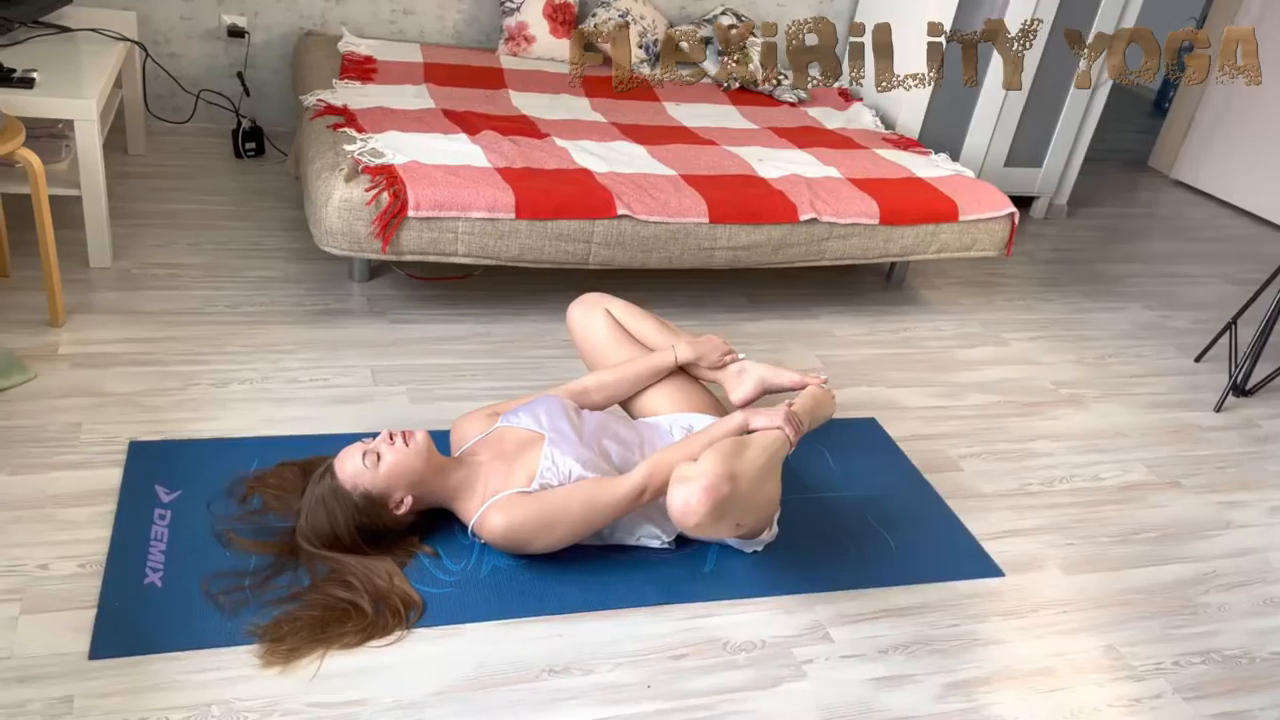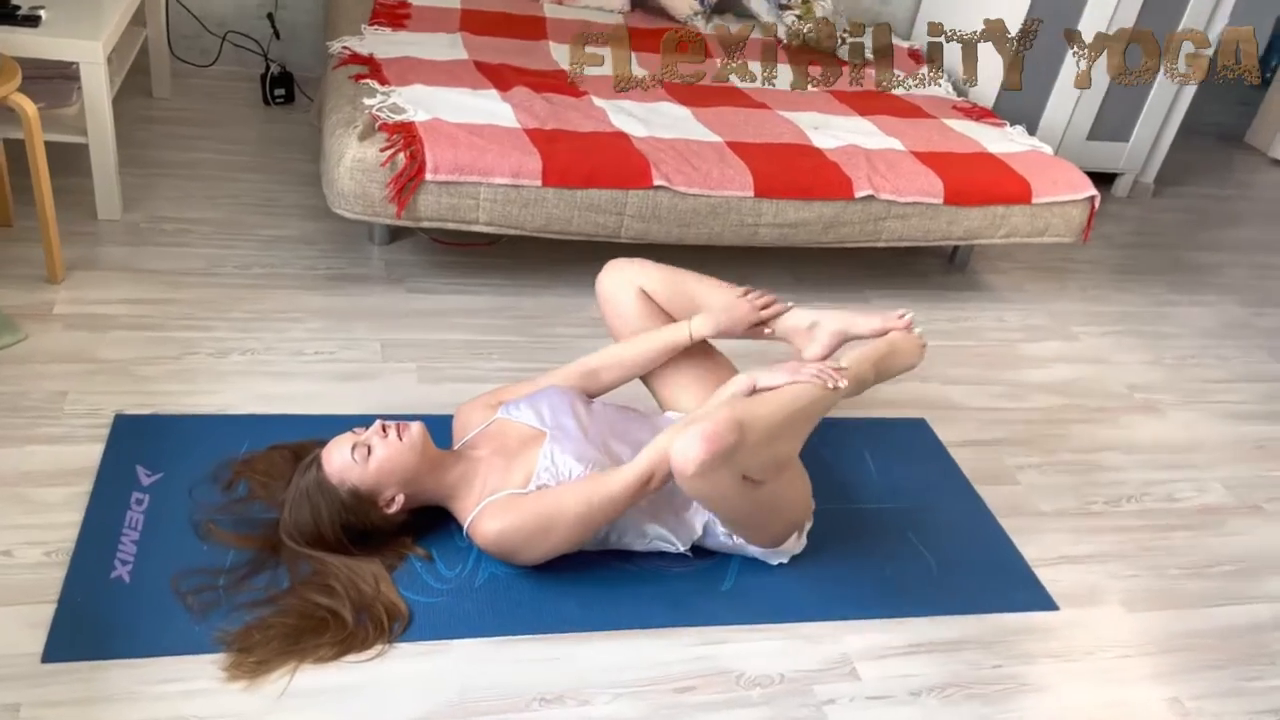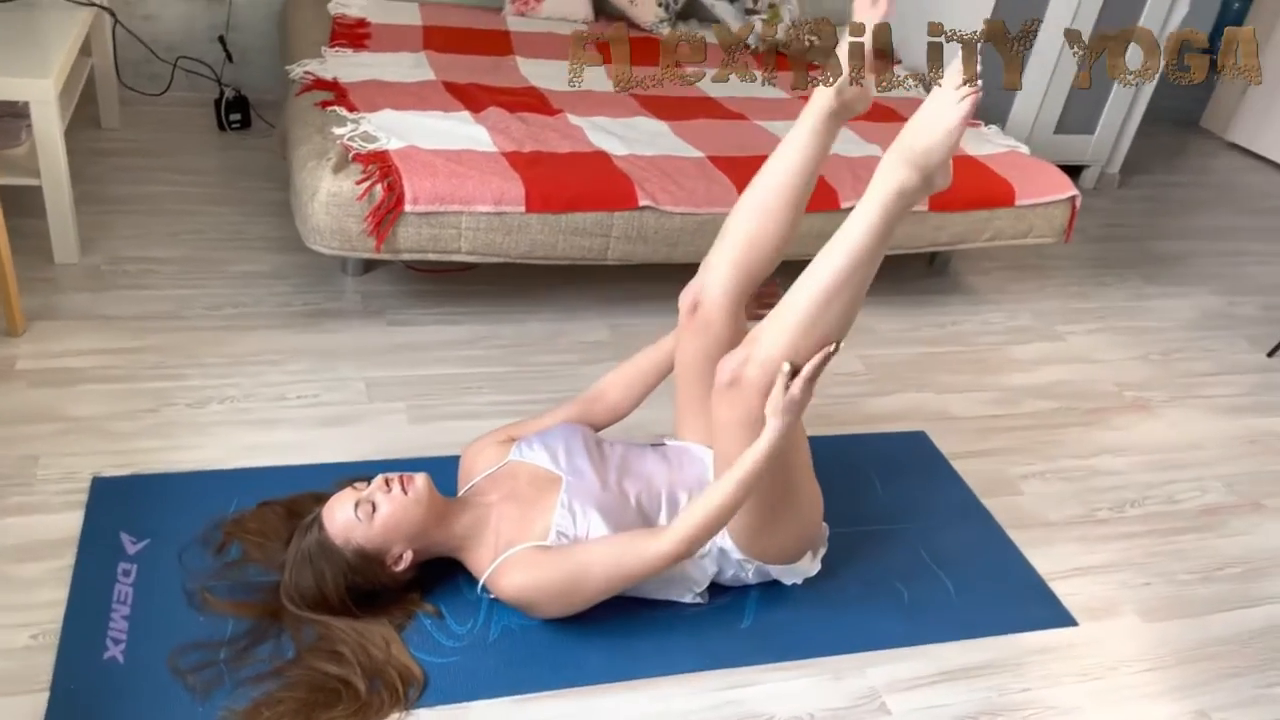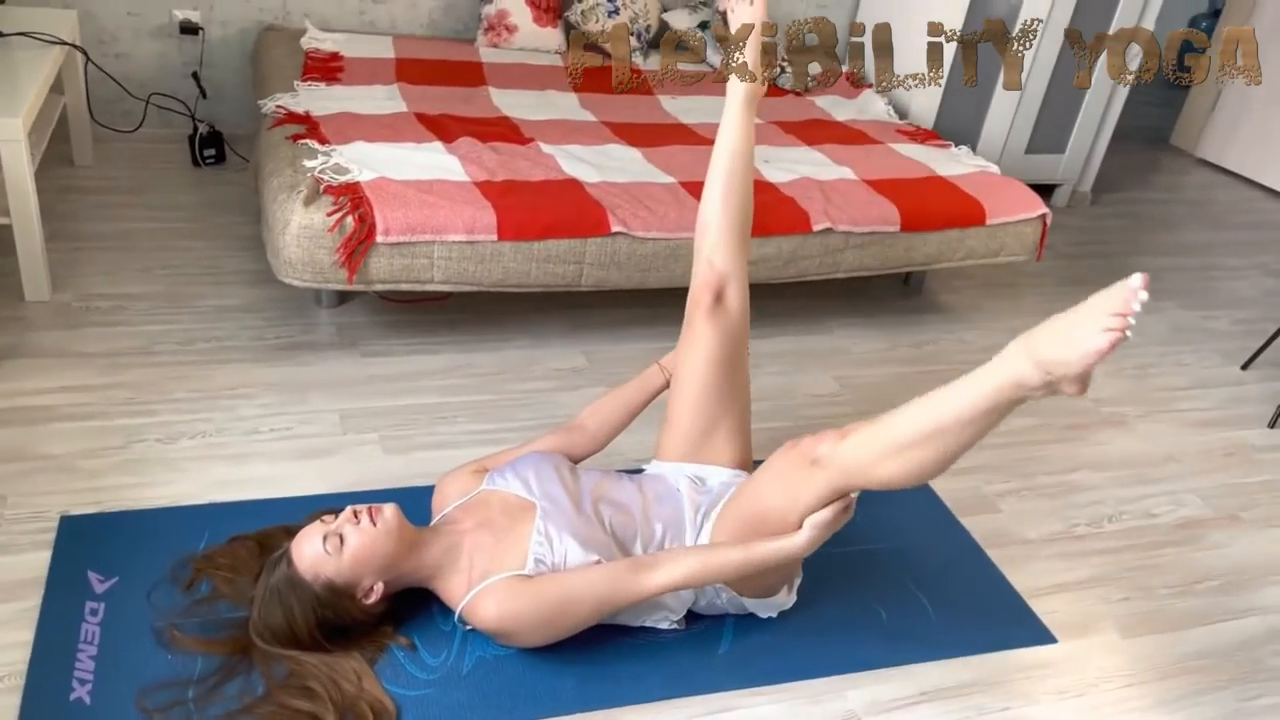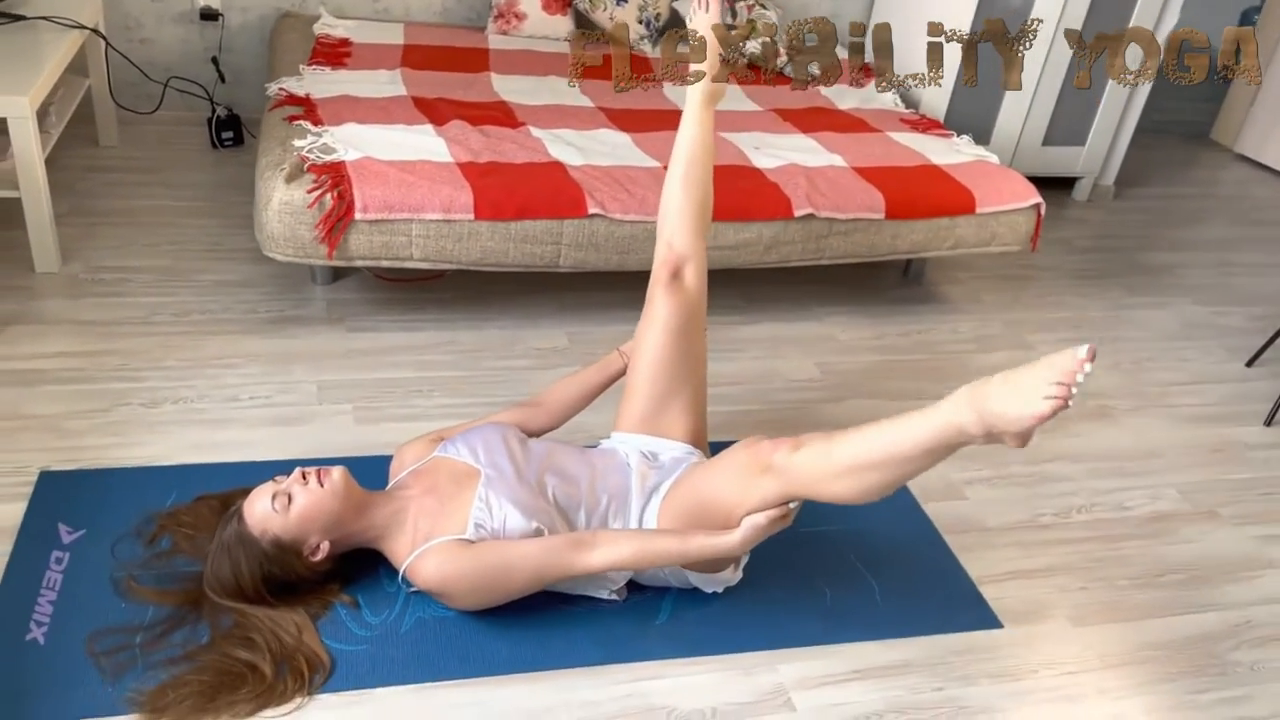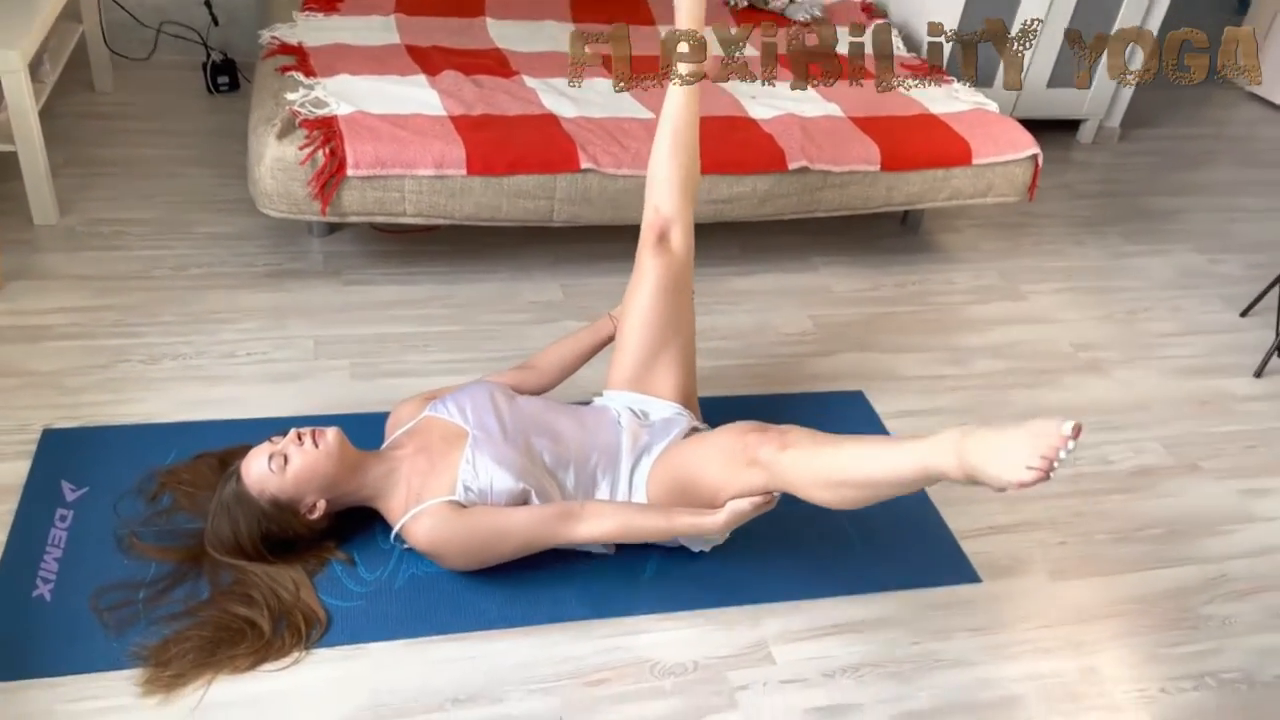
dt=0.7s
person 1, frame 1
left shoulder: (471, 429)
right shoulder: (501, 519)
left elbow: (578, 395)
right elbow: (640, 484)
left wrist: (680, 352)
right wrist: (734, 422)
left hip: (687, 434)
right hip: (712, 486)
left knee: (589, 310)
right knee: (700, 493)
left ankle: (736, 377)
right ankle: (800, 413)
person 1, frame 2
left shoulder: (474, 419)
right shoulder: (498, 524)
left elbow: (586, 377)
right elbow: (638, 478)
left wrist: (700, 329)
right wrist: (729, 382)
left hip: (720, 452)
right hip: (760, 519)
left knee: (622, 278)
right knee: (704, 442)
left ankle: (815, 334)
right ankle: (854, 368)
person 1, frame 3
left shoulder: (484, 461)
right shoulder: (516, 575)
left elbow: (600, 402)
right elbow: (670, 544)
left wrist: (694, 334)
right wrist: (769, 441)
left hip: (702, 469)
right hip: (762, 541)
left knee: (710, 303)
right knee: (742, 370)
left ankle: (836, 97)
right ankle: (900, 173)
person 1, frame 4
left shoulder: (457, 490)
right shoulder: (494, 605)
left elbow: (571, 436)
right elbow: (648, 580)
left wrist: (671, 367)
right wrist: (788, 547)
left hip: (684, 488)
right hip: (725, 555)
left knee: (715, 292)
right knee: (823, 455)
right ankle: (1031, 363)
person 1, frame 5
left shoulder: (412, 460)
right shoulder: (437, 568)
left elbow: (528, 416)
right elbow: (588, 556)
left wrist: (625, 355)
right wrist: (729, 538)
left hip: (638, 461)
right hip: (670, 524)
left knee: (677, 270)
right knee: (775, 462)
right ankle: (975, 409)
person 1, frame 6
left shoulder: (406, 419)
right shoulder: (428, 529)
left elbow: (522, 379)
right elbow: (568, 524)
left wrist: (620, 322)
right wrist: (711, 516)
left hip: (632, 419)
right hip: (652, 473)
left knee: (664, 231)
right knee: (761, 449)
right ankle: (961, 451)
